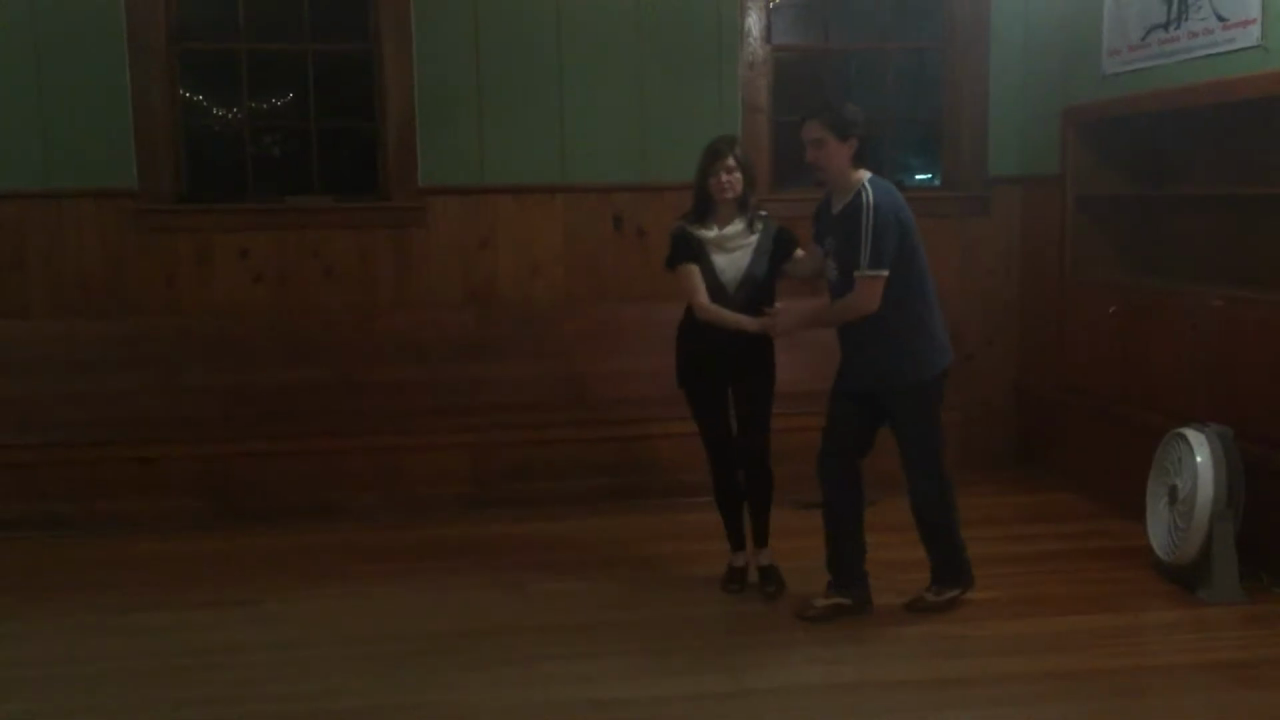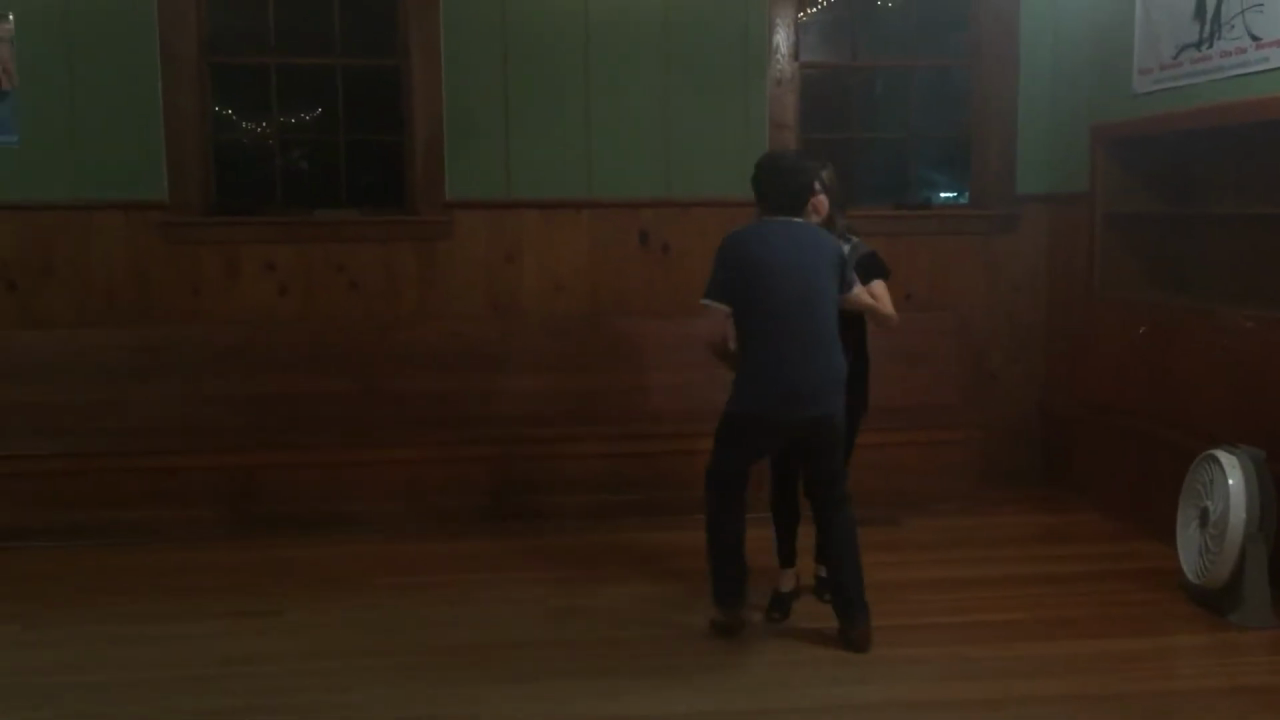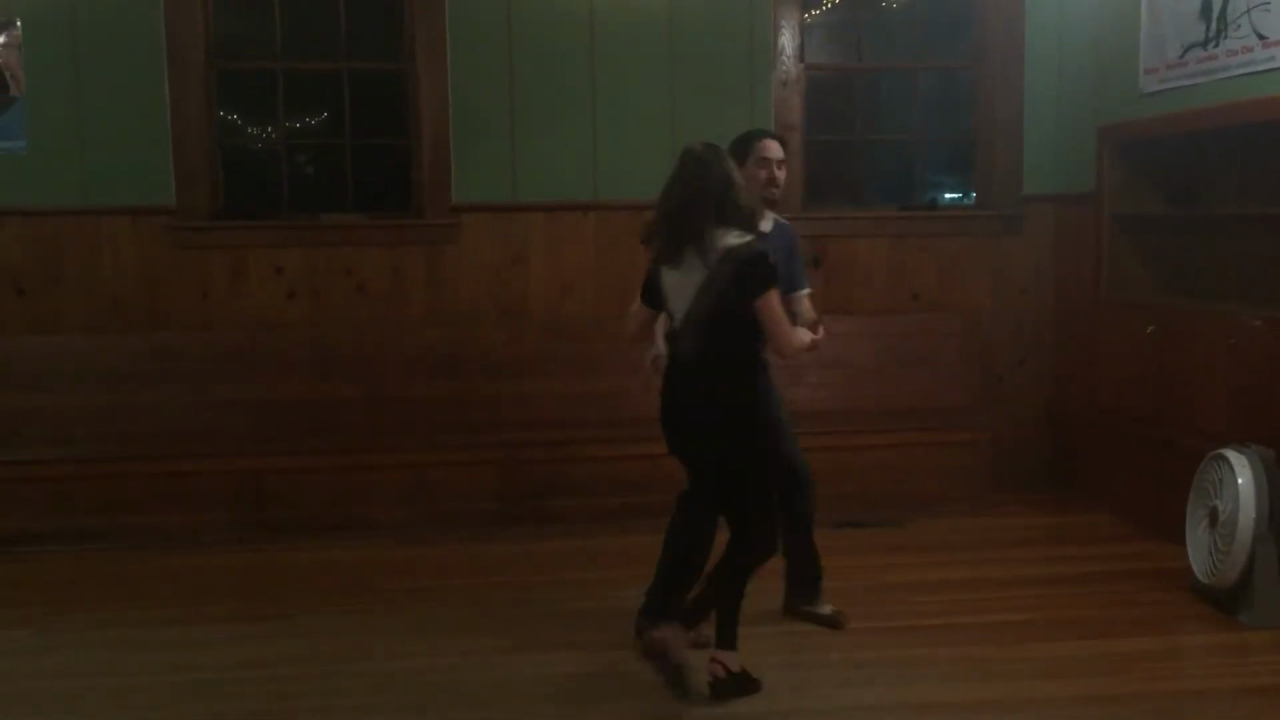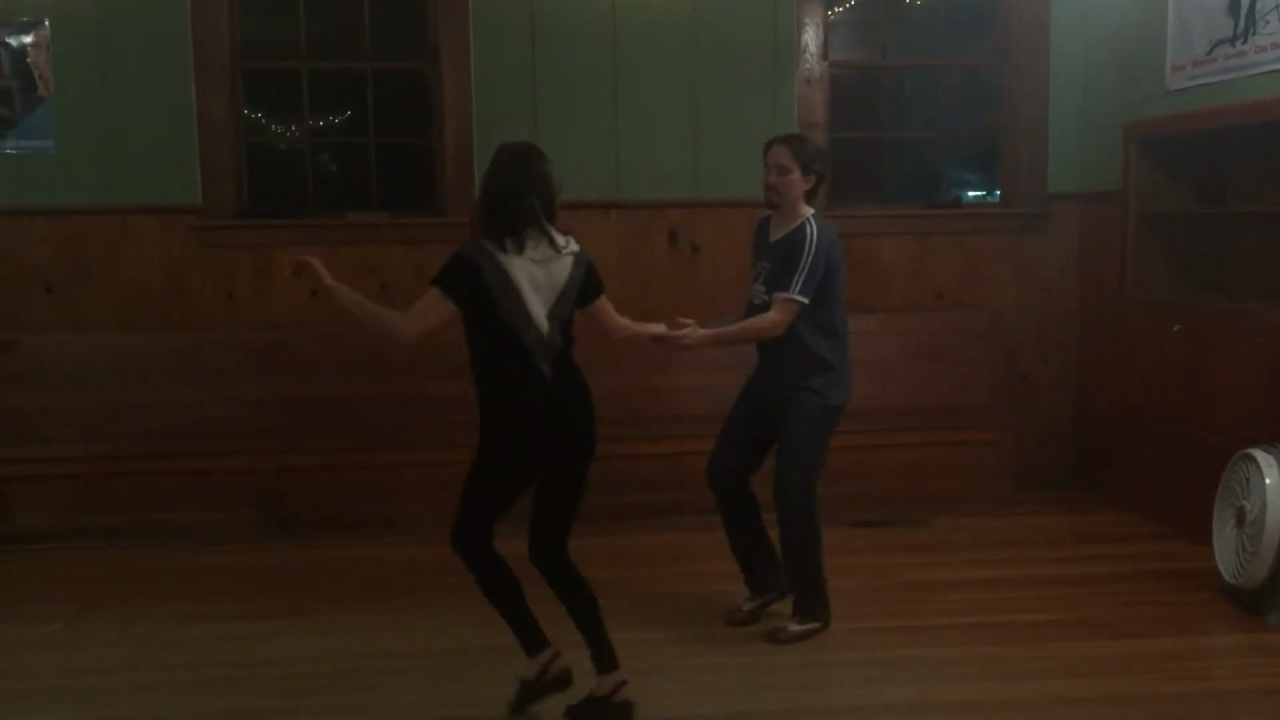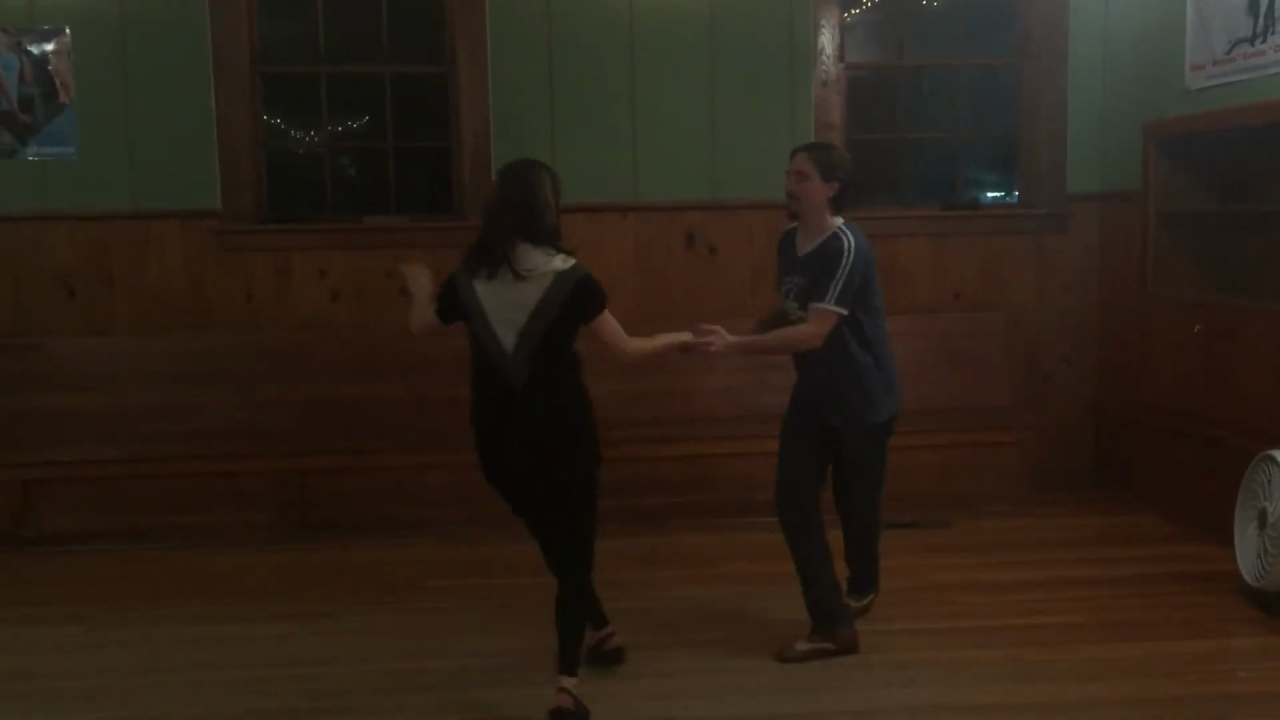
dt=1s
person 1, frame 1
left shoulder: (769, 232)
right shoulder: (687, 236)
left elbow: (812, 270)
right elbow: (701, 305)
right wrist: (753, 322)
left hip: (753, 356)
right hip: (702, 357)
left knee: (755, 451)
right knee: (721, 455)
left ankle: (762, 552)
right ankle: (737, 552)
person 1, frame 2
left shoulder: (858, 255)
left elbow: (889, 317)
left hip: (844, 378)
right knee: (785, 471)
left ankle: (824, 565)
right ankle: (786, 577)
person 1, frame 3
left shoulder: (668, 258)
right shoulder: (750, 256)
left elbow: (638, 326)
right elbow: (785, 343)
right wrist: (805, 333)
left hip: (684, 410)
right hip: (738, 410)
left knee: (743, 526)
right knee: (760, 531)
left ankle: (727, 658)
right ankle: (674, 629)
person 1, frame 4
left shoulder: (476, 262)
right shoulder: (572, 258)
left elbow: (407, 329)
right elbow: (615, 326)
left wrist: (332, 284)
right wrist: (657, 330)
left hip: (514, 426)
right hip: (572, 420)
left knee: (469, 538)
right knee: (551, 550)
left ankle: (541, 657)
person 1, frame 5
left shoulder: (471, 278)
right shoulder: (568, 278)
left elbow: (419, 324)
right elbow: (626, 348)
left wrist: (421, 287)
right wrist: (679, 337)
left hip: (498, 438)
right hip: (562, 433)
left knee: (554, 539)
right knee: (573, 546)
left ankle: (596, 634)
person 2, frame 1
left shoulder: (875, 203)
right shoulder: (830, 207)
left elbow: (865, 299)
left wrist: (801, 318)
left hip: (910, 363)
right hip: (862, 363)
left knee: (923, 473)
right knee: (835, 463)
left ankle: (953, 576)
right ankle: (848, 585)
person 2, frame 2
left shoulder: (738, 244)
right shoulder: (828, 245)
left elbow: (719, 336)
right elbow: (854, 298)
left hip: (760, 399)
right hip: (824, 398)
left knee: (723, 486)
right knee: (832, 502)
left ankle: (729, 605)
right ankle: (854, 619)
person 2, frame 3
left shoulder: (785, 236)
left elbow: (799, 303)
left wrist: (810, 323)
right wrist: (660, 340)
left knee: (796, 479)
left ankle: (803, 593)
right ankle: (658, 610)
person 2, frame 4
left shoulder: (813, 238)
right shoulder: (763, 229)
left elbow: (778, 320)
left wrist: (706, 337)
left hip: (814, 386)
right hip: (769, 378)
left knee: (792, 492)
right knee: (723, 473)
left ankle: (811, 608)
right ankle: (766, 580)
person 2, frame 5
left shoulder: (848, 248)
right shoulder: (788, 243)
left elbow: (813, 332)
left wrist: (736, 345)
right wrist: (747, 331)
left hip: (864, 399)
right hip: (813, 395)
left knee: (856, 501)
right knee: (793, 499)
left ankle: (862, 584)
right ankle: (832, 626)
